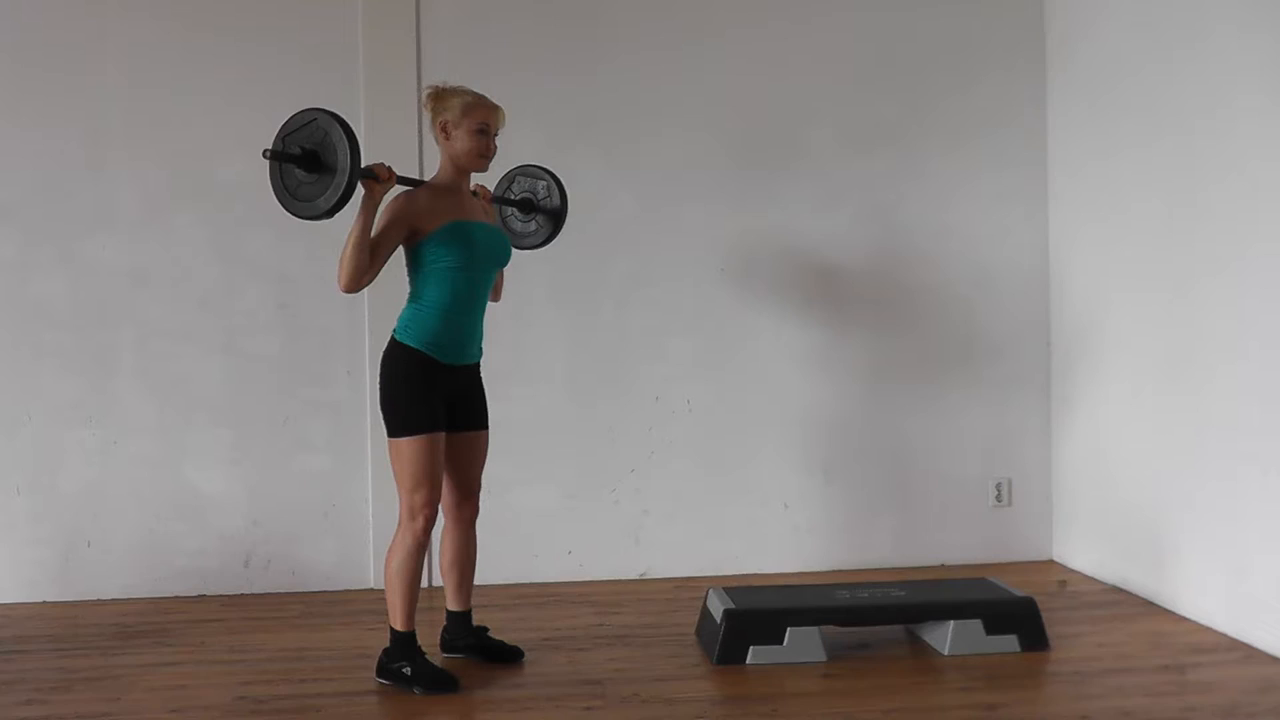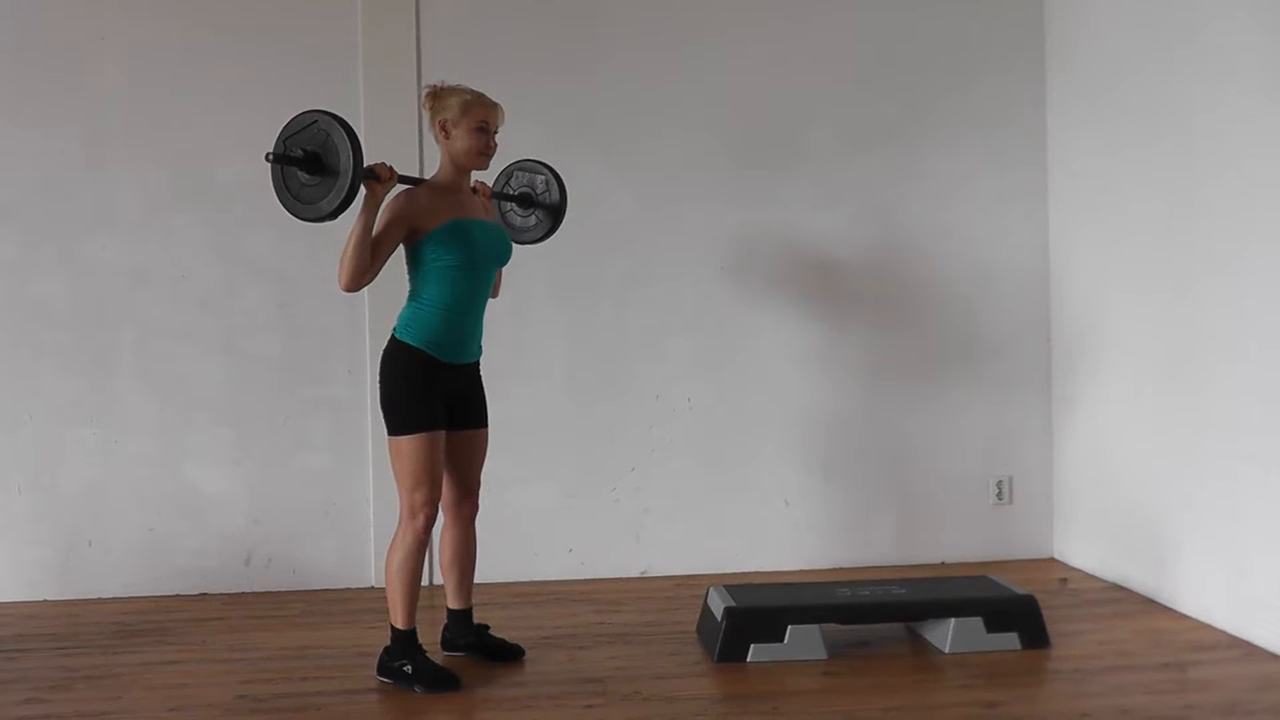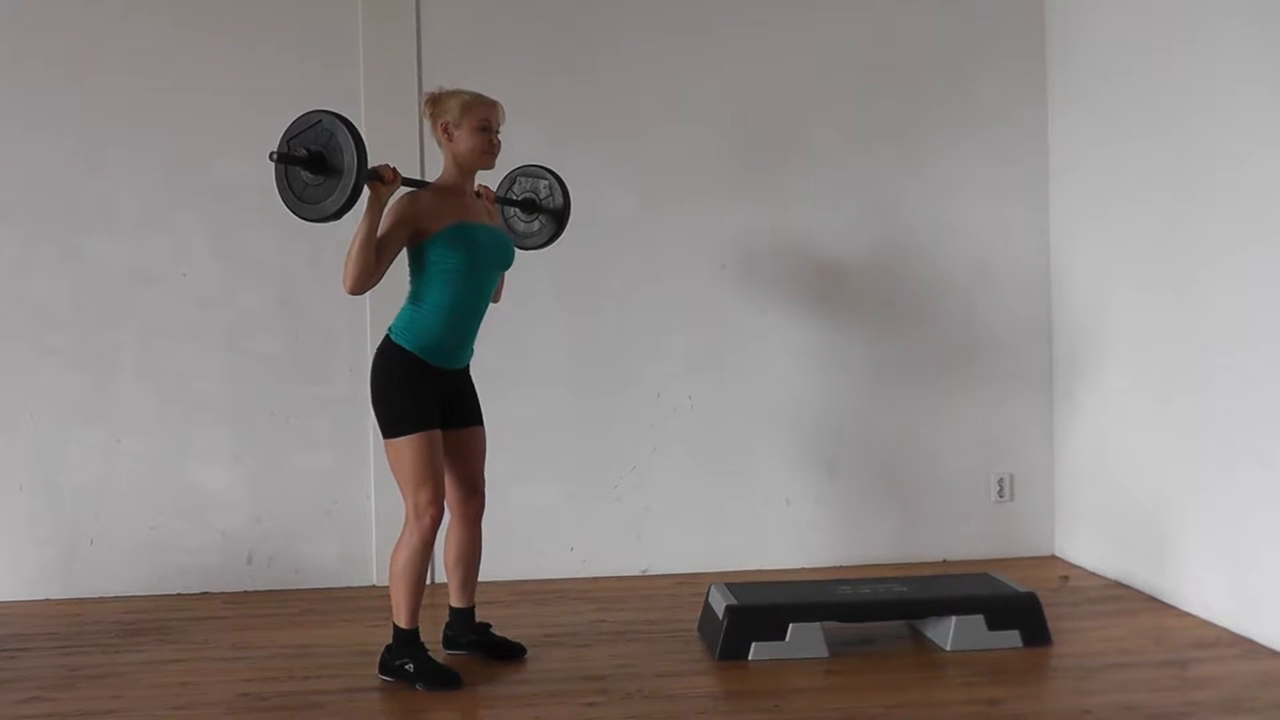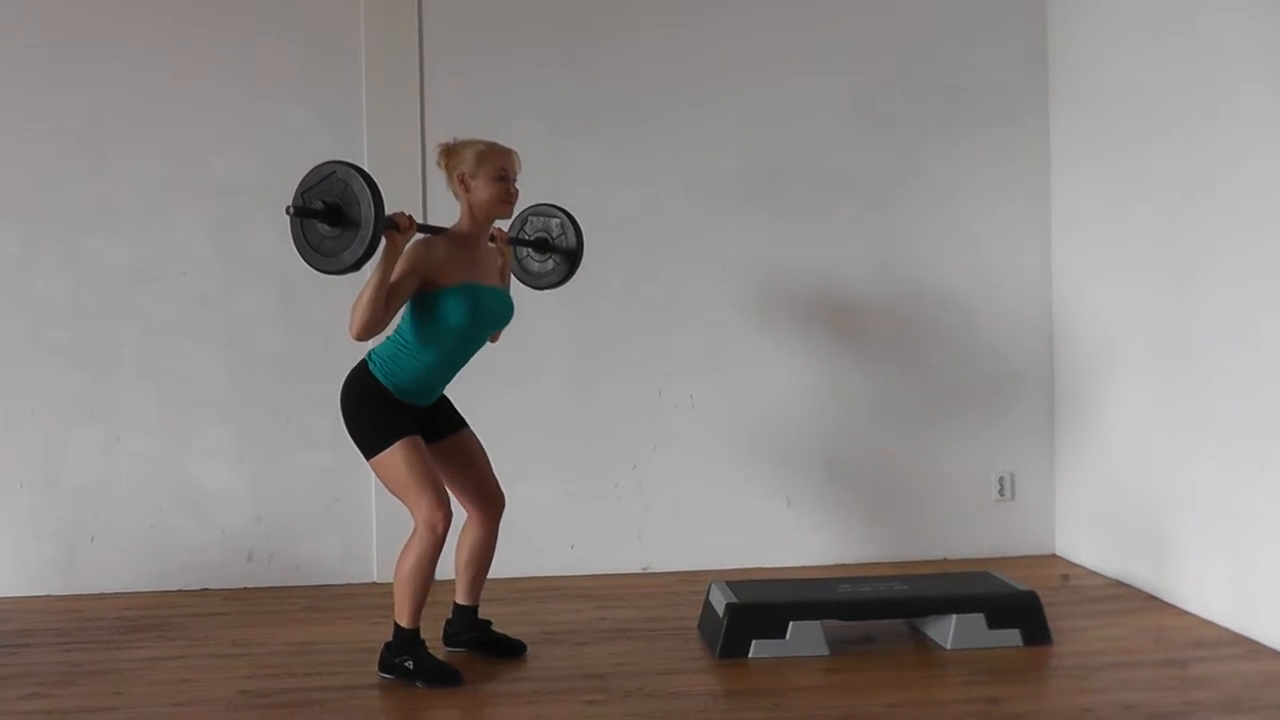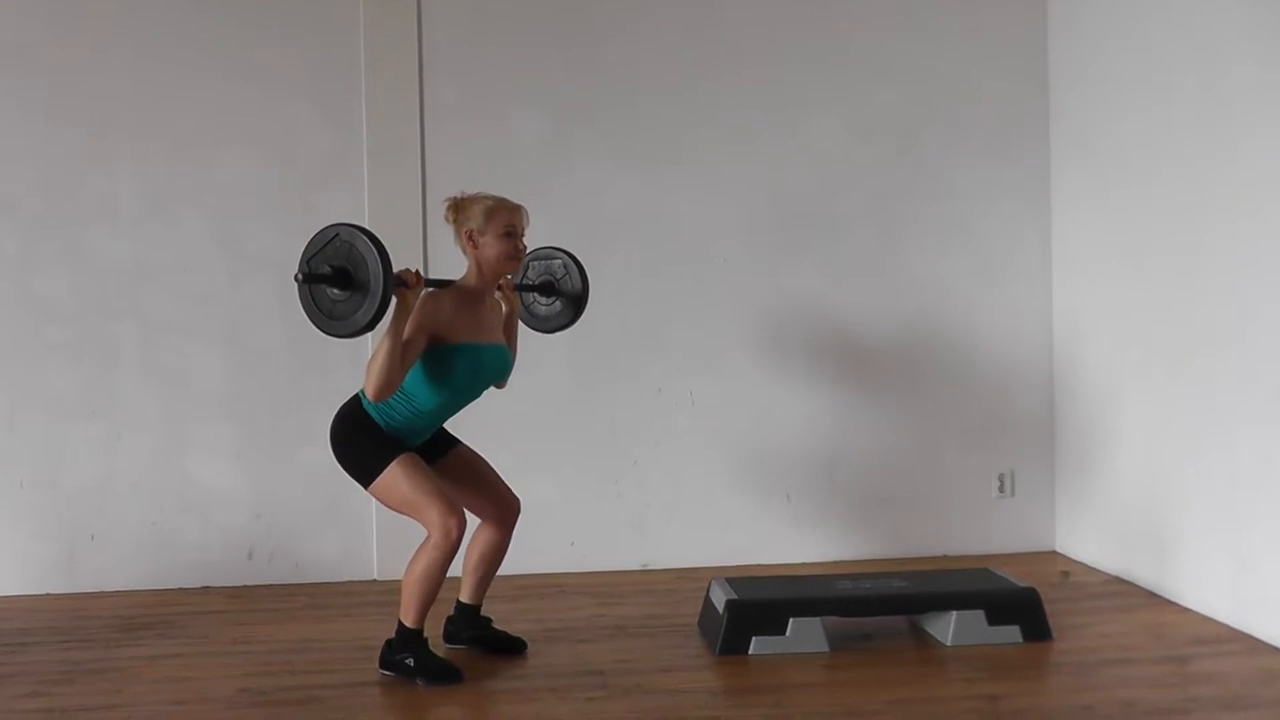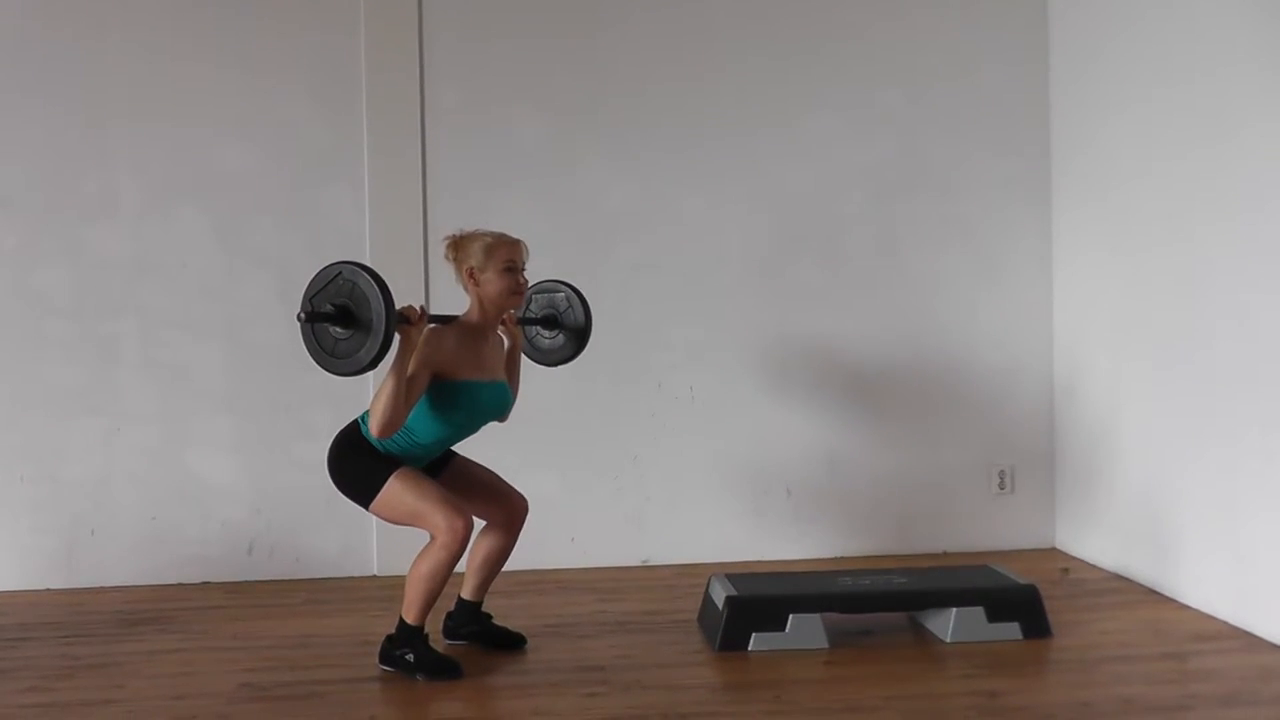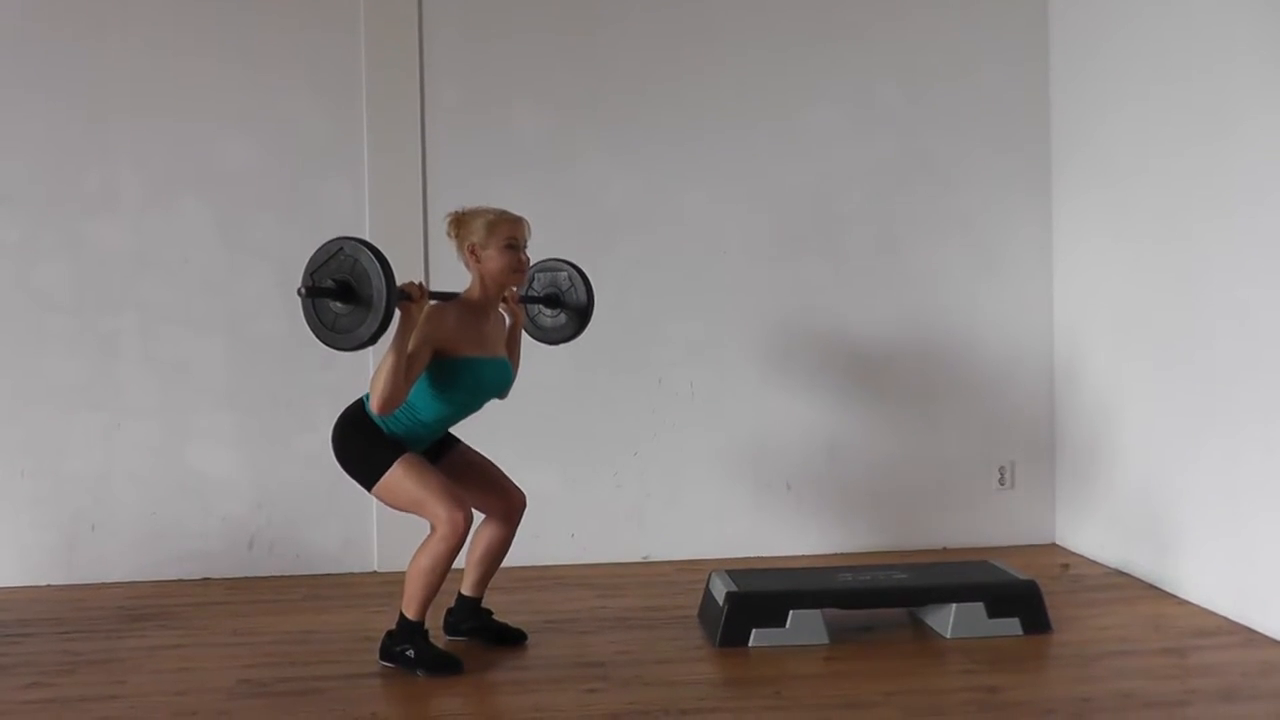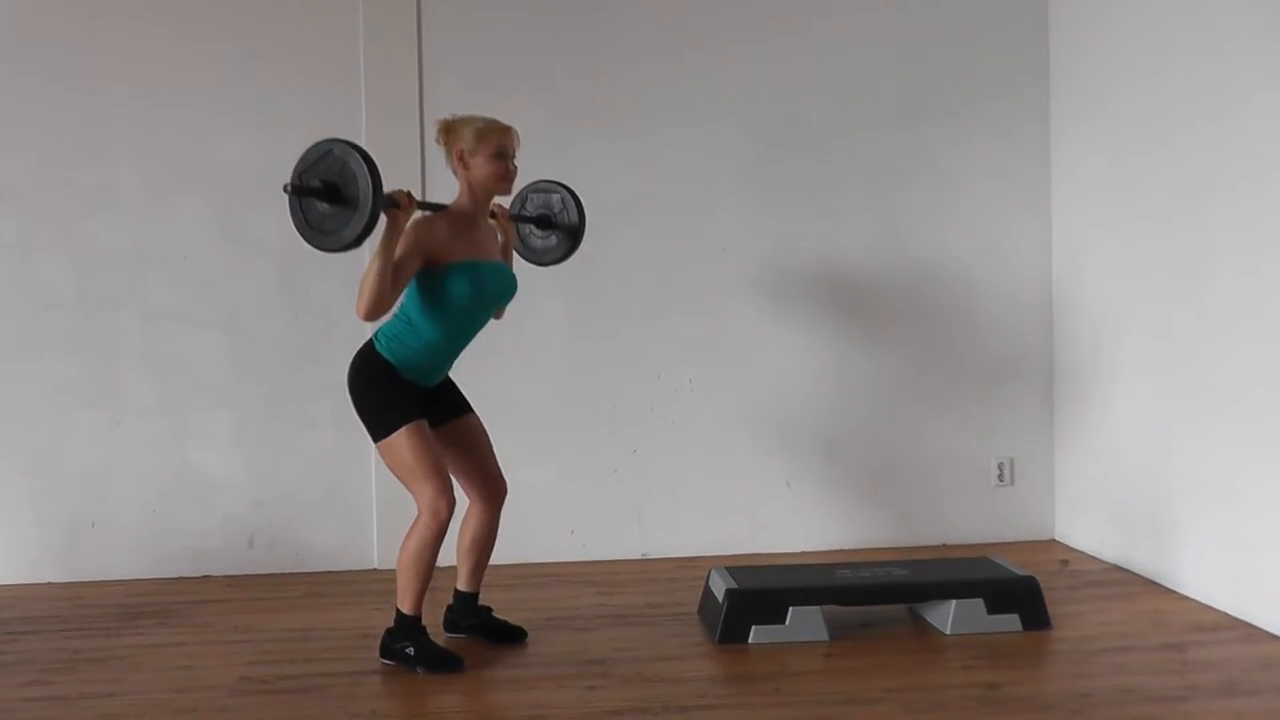
dt=0.5s
person 1, frame 1
left shoulder: (480, 206)
right shoulder: (413, 204)
right elbow: (351, 280)
right wrist: (370, 200)
left hip: (463, 370)
right hip: (415, 368)
left knee: (464, 505)
right knee: (420, 514)
left ankle: (460, 628)
right ankle: (398, 653)
person 1, frame 2
left shoulder: (479, 204)
right shoulder: (414, 203)
right elbow: (352, 279)
right wrist: (372, 200)
left hip: (463, 368)
right hip: (415, 366)
left knee: (463, 504)
right knee: (420, 512)
left ankle: (461, 626)
right ankle: (400, 651)
person 1, frame 3
left shoulder: (480, 207)
right shoulder: (418, 205)
left elbow: (492, 291)
right elbow: (356, 282)
right wrist: (376, 200)
left hip: (453, 373)
right hip: (405, 370)
left knee: (469, 503)
right knee: (426, 512)
left ankle: (463, 626)
right ankle: (401, 651)
person 1, frame 4
left shoulder: (488, 253)
right shoulder: (430, 253)
left elbow: (491, 332)
right elbow: (362, 328)
right wrist: (391, 250)
left hip: (424, 398)
right hip: (375, 397)
left knee: (488, 503)
right knee: (434, 515)
left ankle: (464, 622)
right ankle: (401, 649)
person 1, frame 5
left shoulder: (490, 306)
right shoulder: (437, 307)
left elbow: (499, 378)
right elbow: (377, 389)
right wrist: (403, 308)
left hip: (417, 433)
right hip: (366, 431)
left knee: (503, 508)
right knee: (446, 522)
left ankle: (465, 621)
right ankle: (402, 648)
person 1, frame 6
left shoulder: (494, 340)
right shoulder: (442, 342)
left elbow: (499, 411)
right elbow: (382, 426)
right wrist: (407, 345)
left hip: (418, 455)
right hip: (362, 455)
left knee: (513, 508)
right knee: (453, 525)
left ankle: (465, 616)
right ankle: (403, 643)
person 1, frame 7
left shoulder: (496, 319)
right shoulder: (442, 320)
left elbow: (500, 388)
right elbow: (382, 403)
right wrist: (407, 322)
left hip: (420, 437)
right hip: (367, 435)
left knee: (509, 503)
right knee: (452, 517)
left ankle: (466, 612)
right ankle: (403, 639)
person 1, frame 8
left shoulder: (488, 231)
right shoulder: (433, 230)
left elbow: (495, 309)
right elbow: (369, 308)
right wrist: (394, 228)
left hip: (430, 380)
right hip: (382, 377)
left knee: (491, 490)
right knee: (437, 502)
left ankle: (465, 609)
right ankle: (402, 635)
